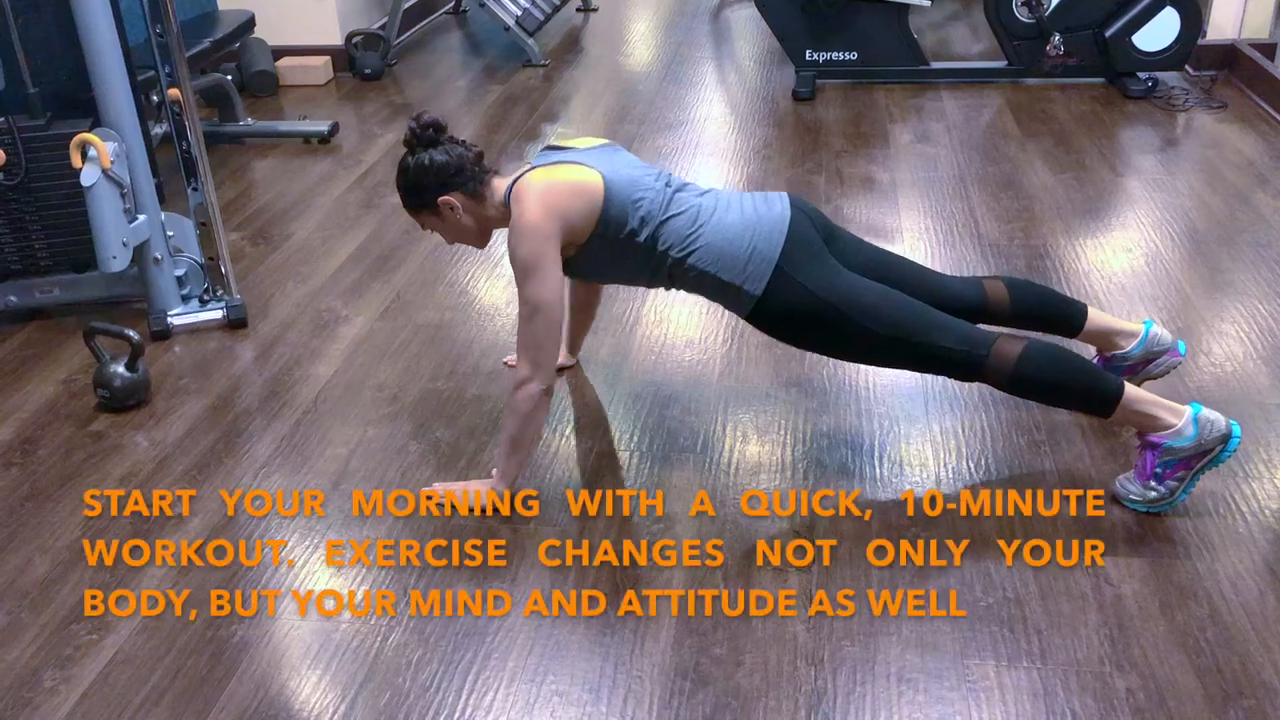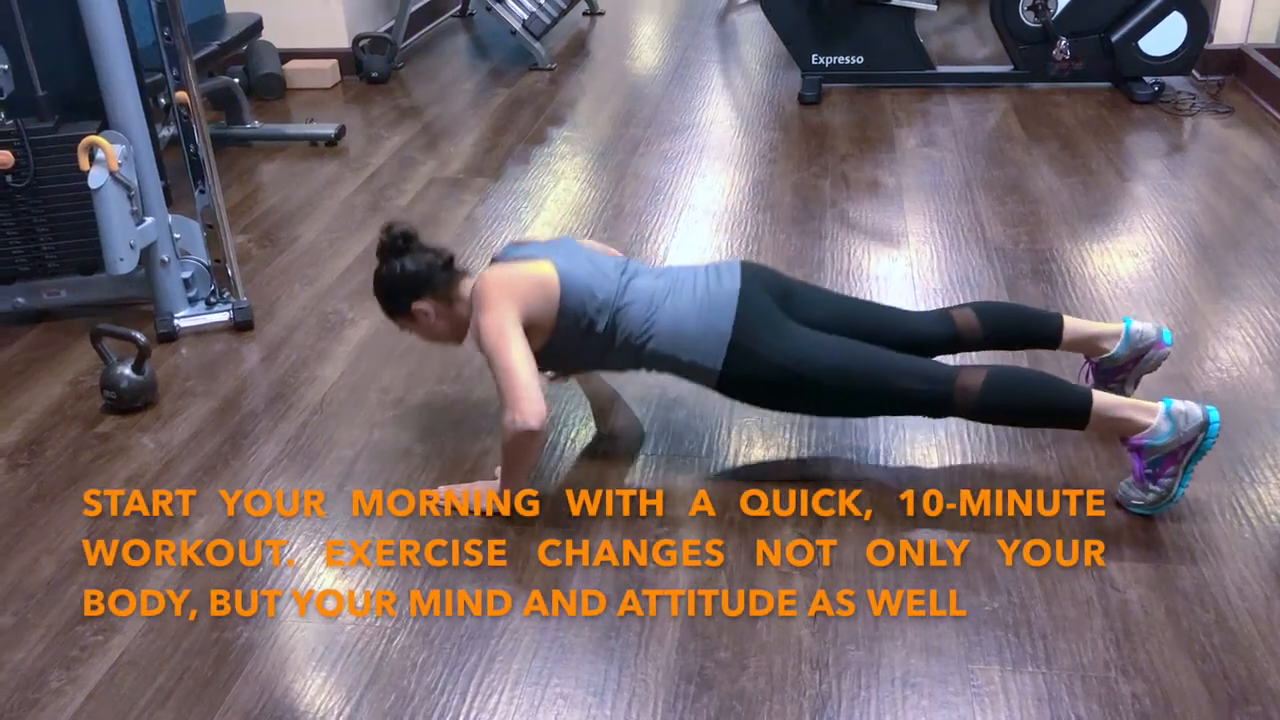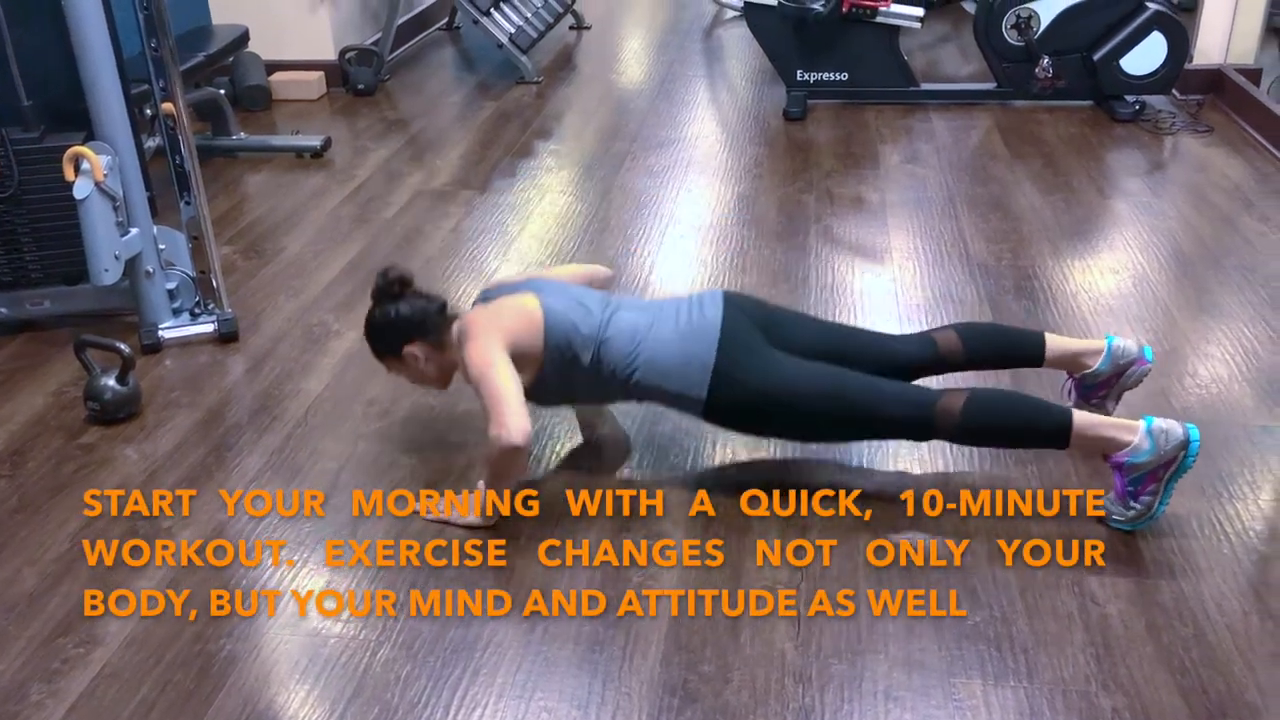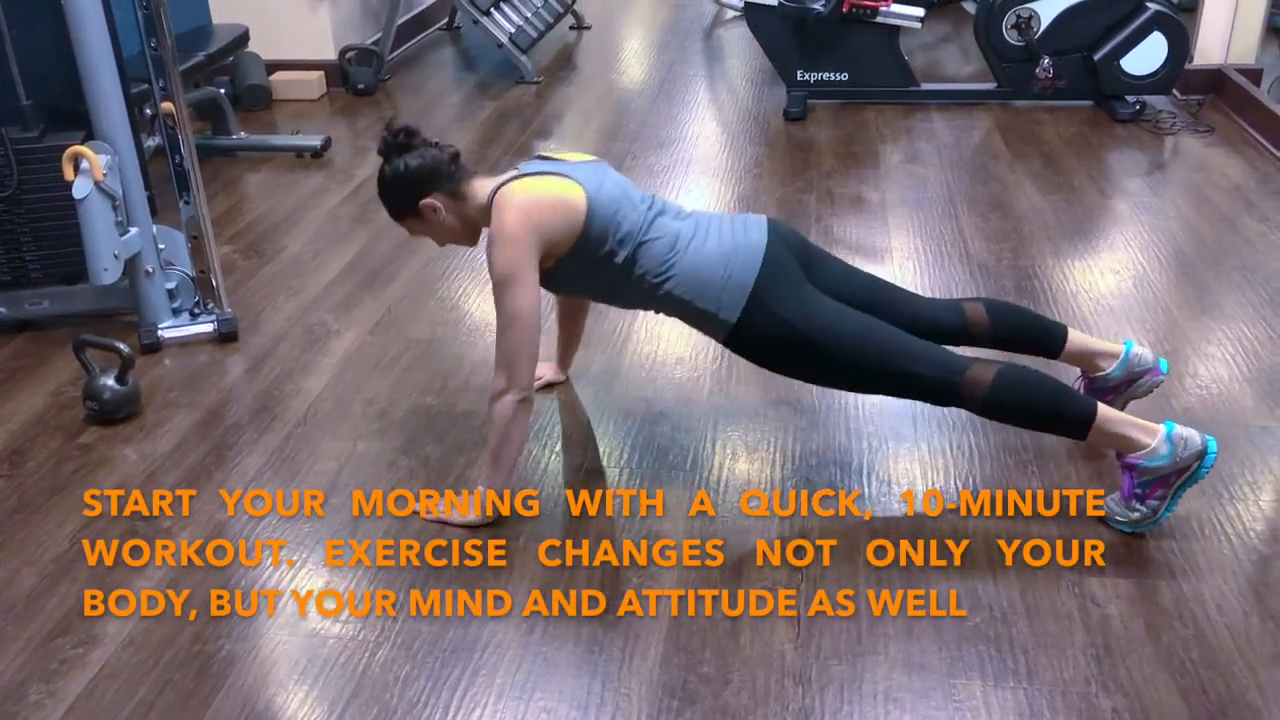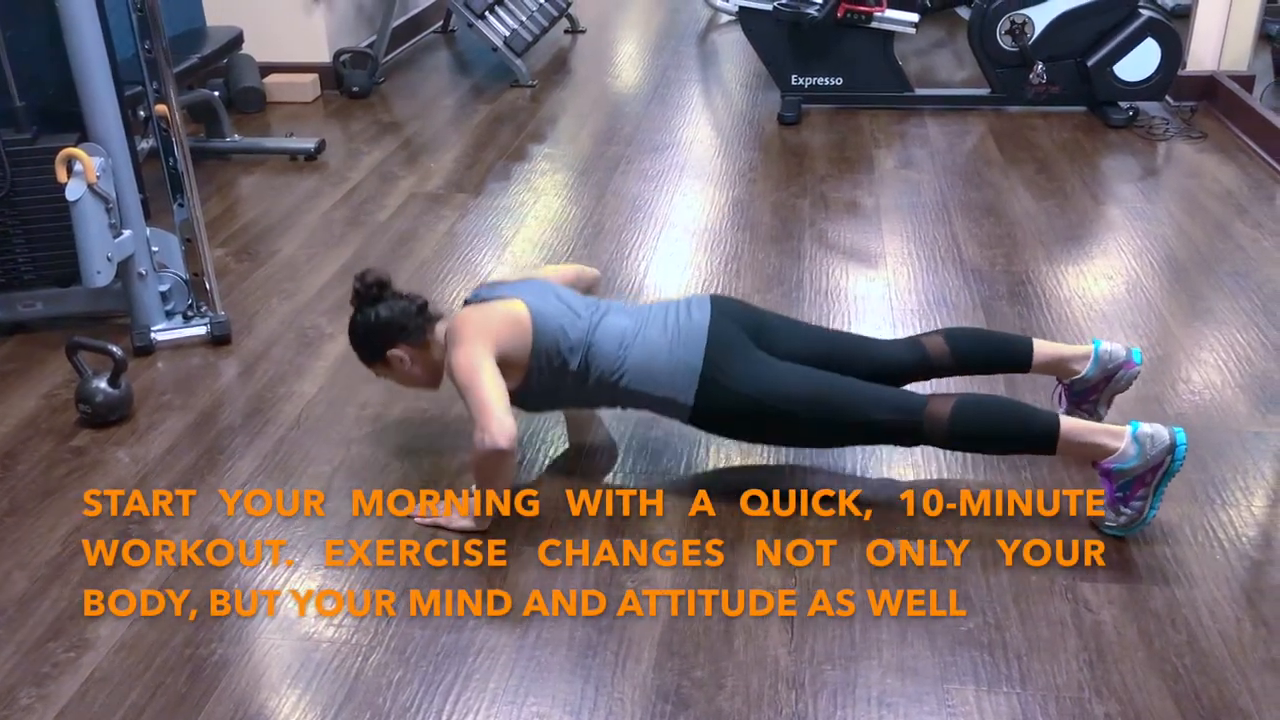
dt=1s
person 1, frame 1
left shoulder: (528, 213)
right shoulder: (553, 160)
left elbow: (533, 377)
left wrist: (501, 485)
right wrist: (569, 344)
left hip: (766, 275)
right hip: (775, 222)
left knee: (960, 348)
right knee: (956, 299)
left ankle: (1180, 426)
right ankle: (1131, 338)
person 1, frame 2
left shoulder: (490, 306)
right shoulder: (516, 258)
left elbow: (529, 421)
left wrist: (505, 490)
left hip: (735, 346)
right hip: (736, 289)
left knee: (928, 386)
right knee: (926, 331)
left ankle: (1159, 426)
right ankle: (1117, 338)
person 1, frame 3
left shoulder: (480, 346)
right shoulder: (506, 295)
left elbow: (514, 435)
right elbow: (599, 272)
left wrist: (490, 504)
left hip: (719, 381)
right hip: (718, 322)
left knee: (910, 411)
right knee: (905, 354)
left ankle: (1138, 440)
right ankle: (1099, 354)
person 1, frame 4
left shoulder: (510, 227)
right shoulder: (537, 172)
left elbow: (510, 389)
left wrist: (483, 503)
right wrist: (566, 364)
left hip: (748, 301)
right hip: (757, 246)
left knee: (937, 375)
right knee: (934, 321)
left ankle: (1159, 448)
right ankle: (1114, 360)
person 1, frame 5
left shoulder: (464, 346)
right shoulder: (487, 299)
left elbow: (499, 441)
right elbow: (589, 276)
left wrist: (480, 512)
left hip: (709, 380)
right hip: (707, 322)
left knee: (897, 414)
right knee: (895, 359)
left ankle: (1128, 449)
right ankle: (1087, 361)
